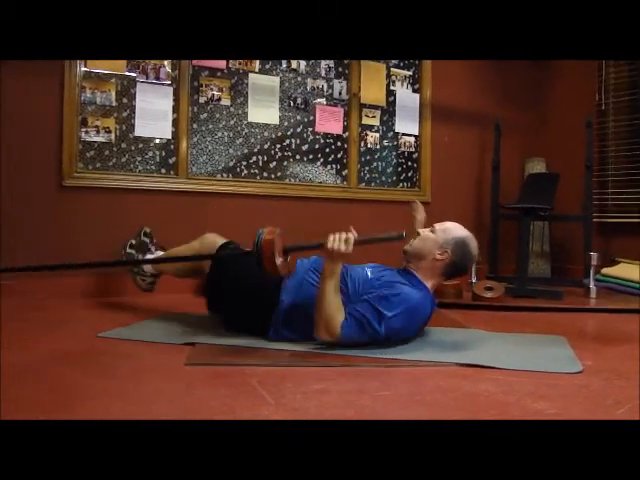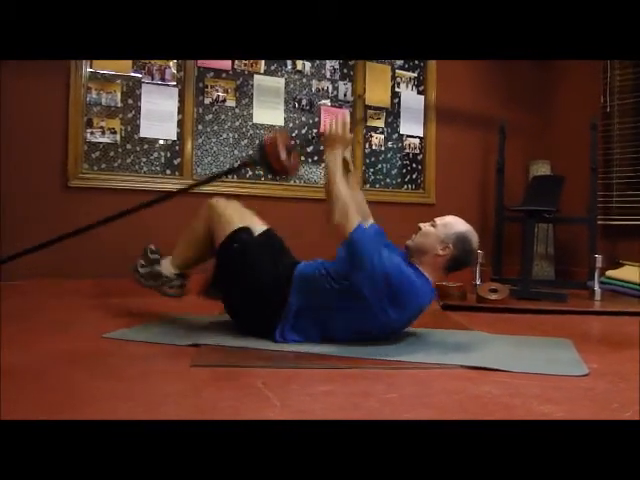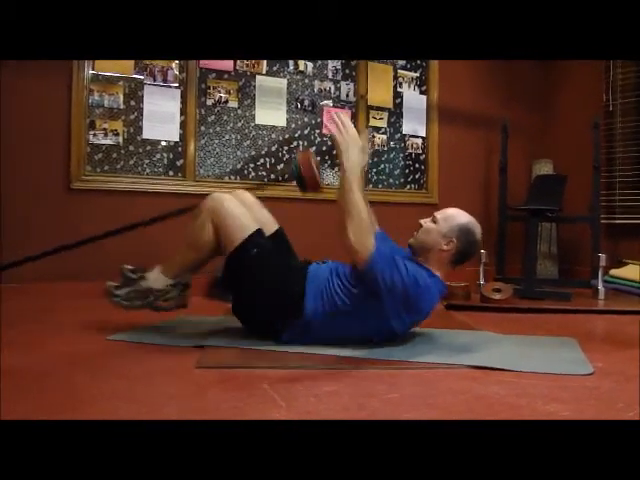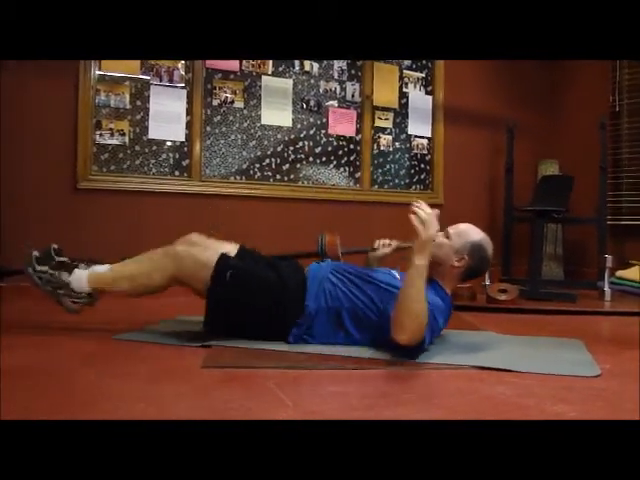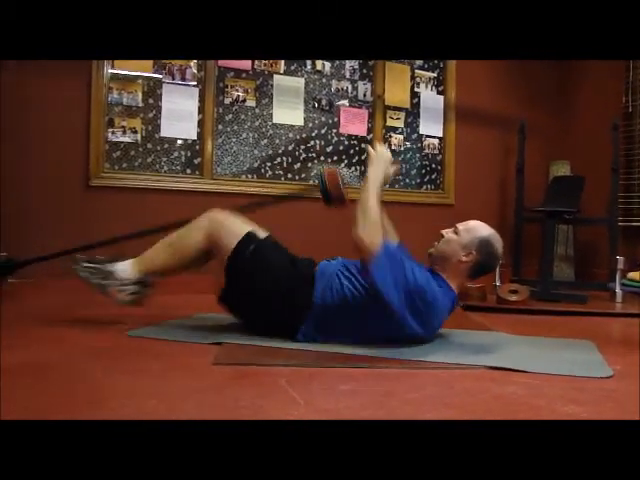
dt=0.3s
person 1, frame 1
left shoulder: (404, 304)
right shoulder: (414, 293)
left elbow: (327, 331)
left wrist: (331, 267)
right wrist: (419, 229)
left hip: (271, 307)
right hip: (285, 283)
left knee: (210, 245)
right knee: (219, 250)
left ankle: (149, 266)
right ankle: (156, 261)
person 1, frame 2
left shoulder: (397, 281)
right shoulder: (403, 272)
left elbow: (344, 222)
right elbow: (362, 221)
left wrist: (333, 154)
right wrist: (343, 159)
left hip: (276, 310)
right hip: (292, 284)
left knee: (217, 206)
right knee: (236, 214)
left ankle: (166, 272)
right ankle: (175, 270)
person 1, frame 3
left shoulder: (413, 287)
right shoulder: (418, 274)
left elbow: (357, 242)
right elbow: (370, 238)
left wrist: (350, 160)
right wrist: (354, 163)
left hip: (285, 310)
right hip: (300, 284)
left knee: (217, 205)
right knee: (240, 201)
left ankle: (160, 284)
right ankle: (167, 282)
person 1, frame 4
left shoulder: (432, 307)
right shoulder: (423, 293)
left elbow: (404, 335)
left wrist: (420, 255)
right wrist: (375, 263)
left hip: (289, 310)
right hip: (296, 284)
left knee: (181, 259)
right knee: (193, 244)
left ankle: (78, 284)
right ankle: (87, 276)
person 1, frame 5
left shoulder: (422, 295)
right shoulder: (434, 288)
left elbow: (365, 239)
right elbow: (384, 244)
left wrist: (375, 175)
right wrist: (377, 195)
left hip: (298, 306)
right hip: (313, 280)
left knee: (216, 221)
right knee: (222, 228)
left ankle: (125, 275)
right ankle: (132, 273)
